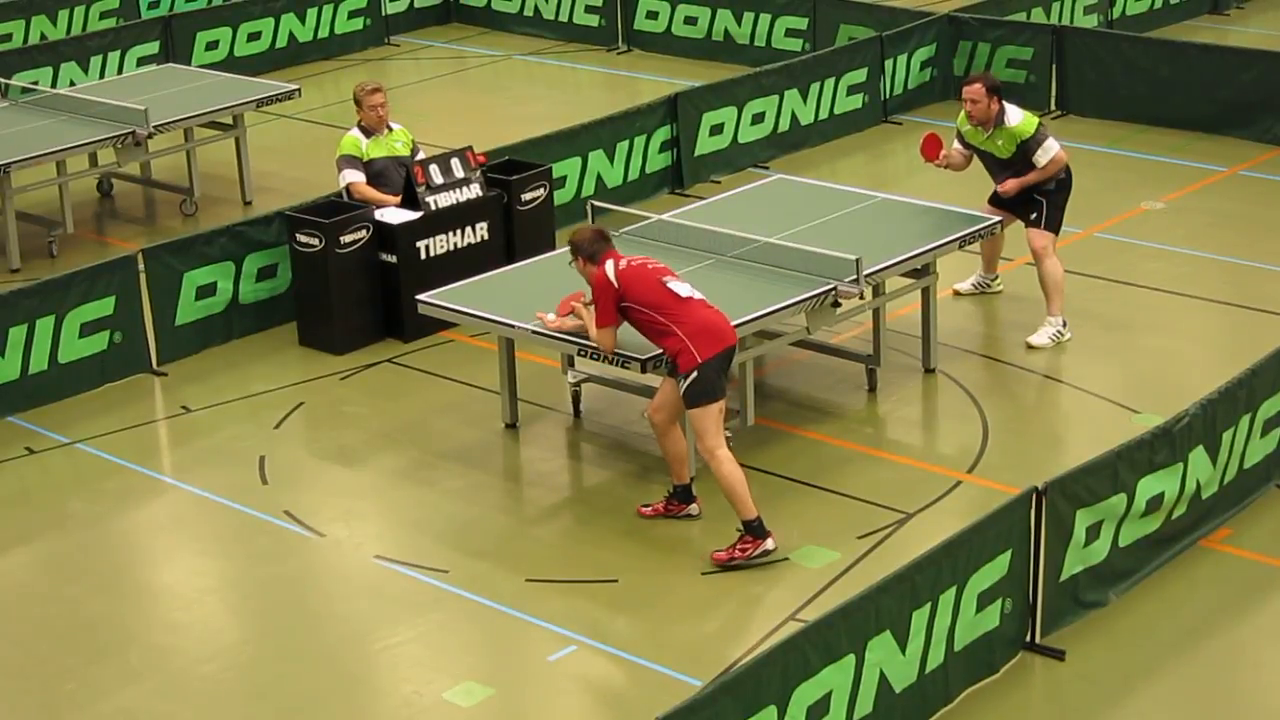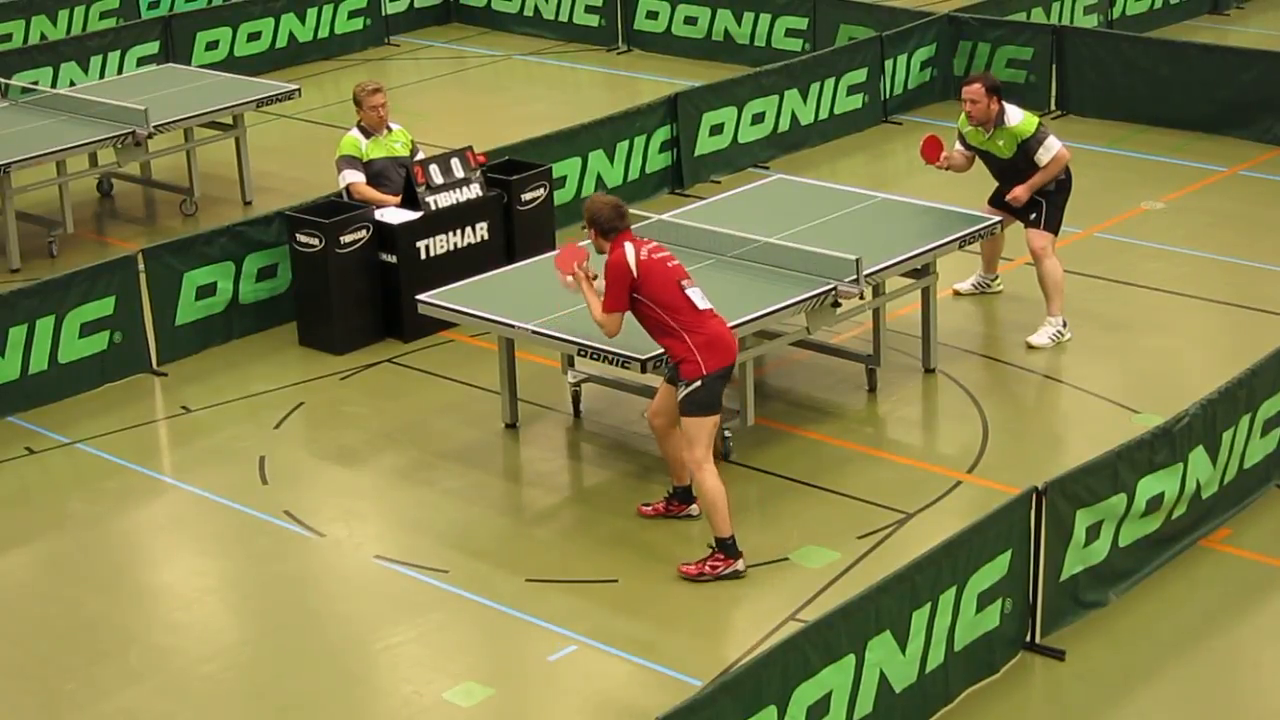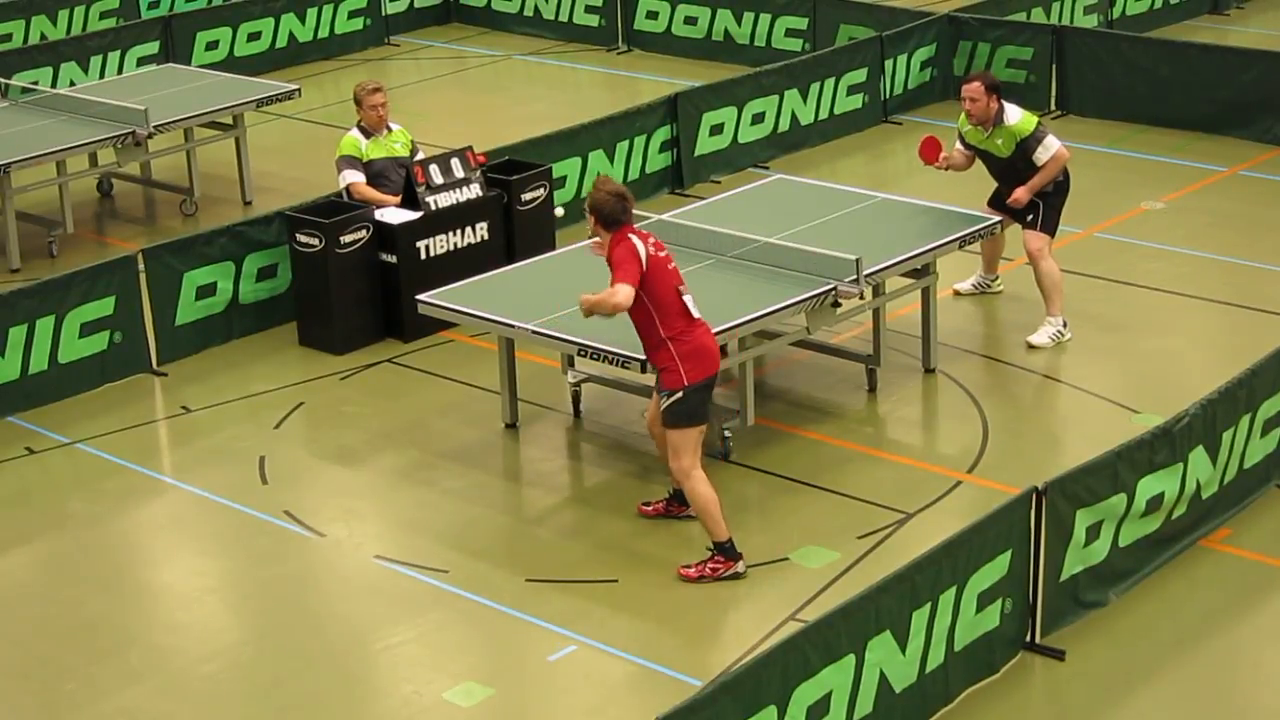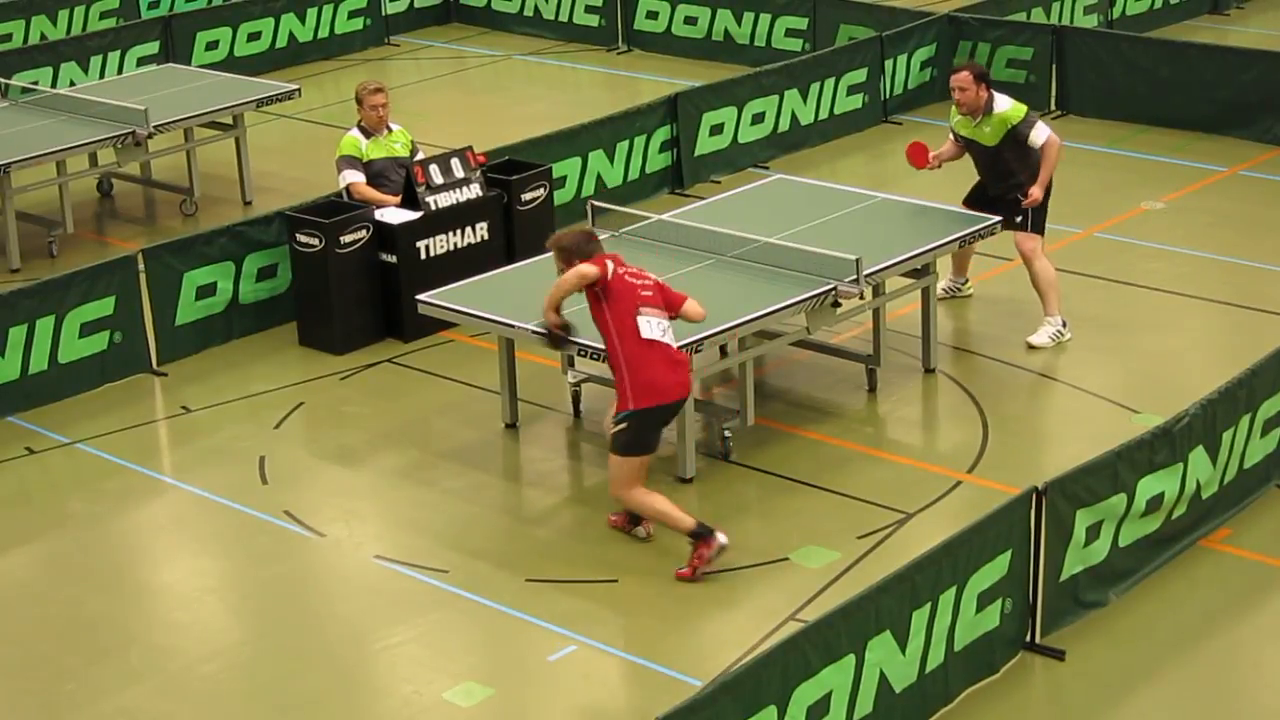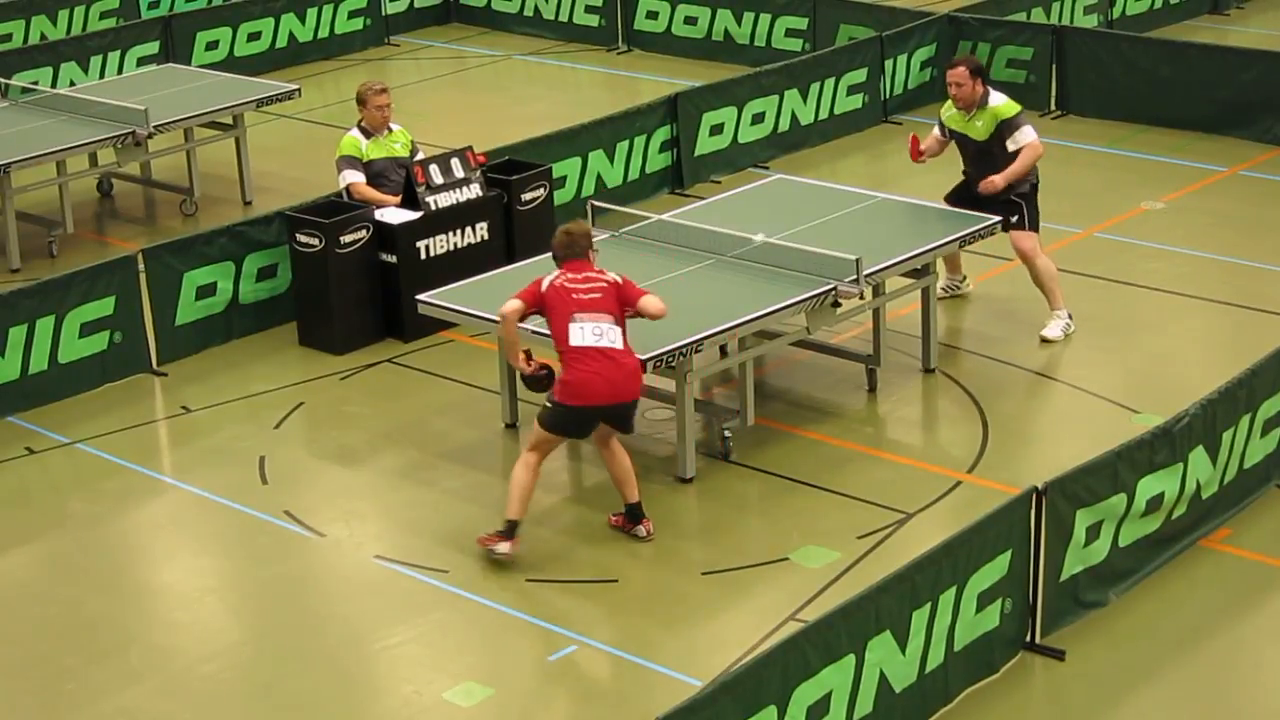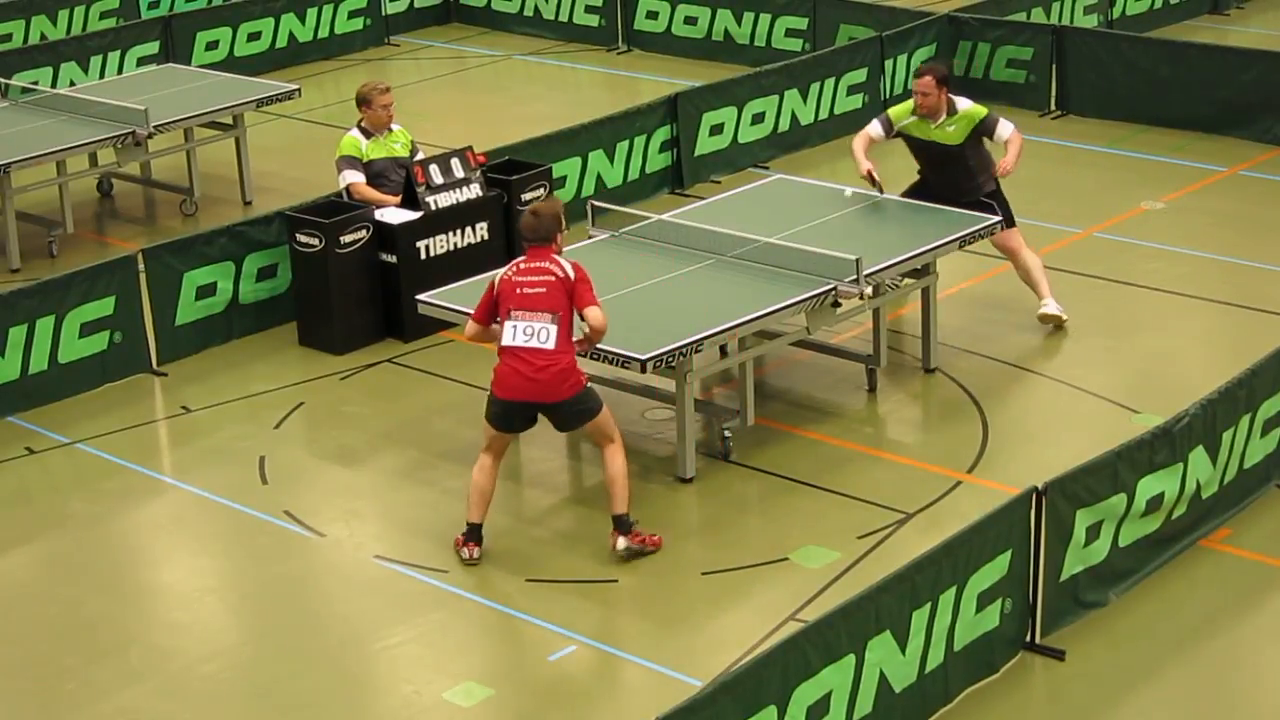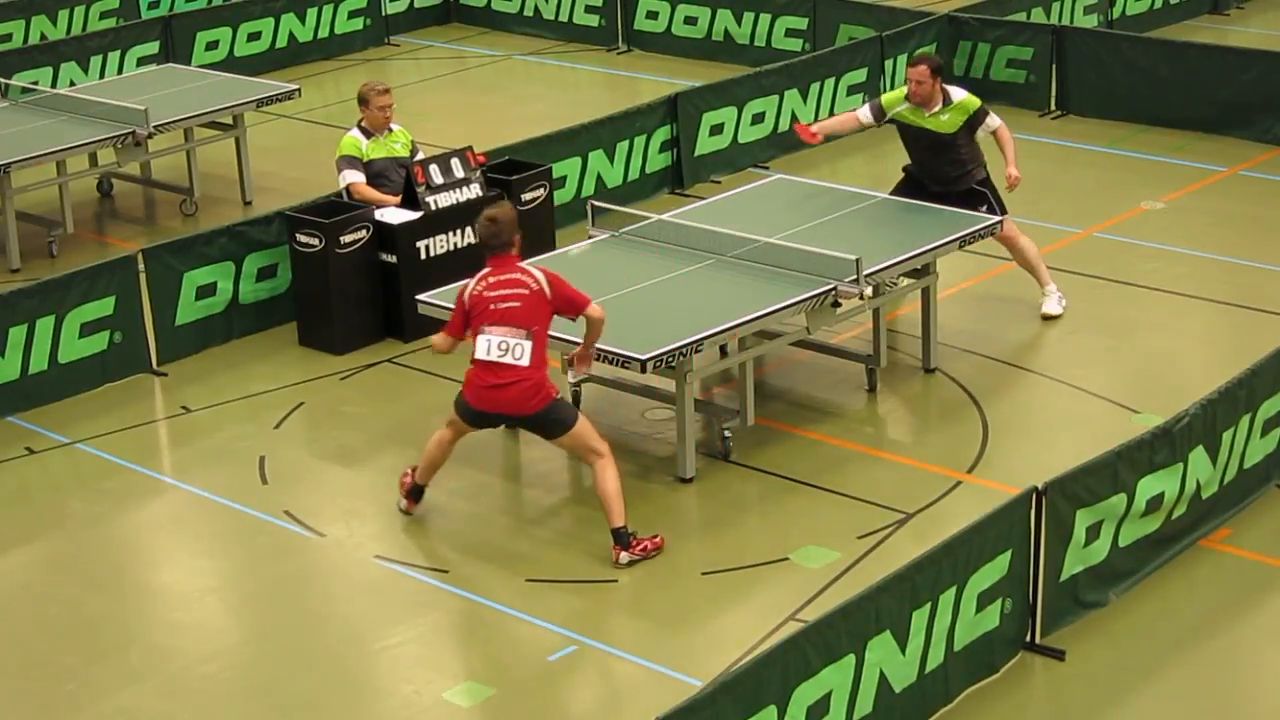
dt=0.3s
person 1, frame 1
left shoulder: (602, 278)
right shoulder: (634, 265)
left elbow: (607, 344)
right elbow: (618, 314)
left wrist: (585, 315)
right wrist: (565, 324)
left hip: (701, 346)
right hip: (715, 332)
left knee: (712, 447)
right knee: (660, 416)
left ankle: (756, 535)
right ankle: (683, 498)
person 1, frame 2
left shoulder: (619, 261)
right shoulder: (642, 246)
left elbow: (610, 327)
left wrist: (586, 287)
right wrist: (592, 277)
left hip: (704, 355)
right hip: (709, 343)
left knee: (696, 458)
right knee: (659, 418)
left ankle: (728, 553)
right ankle: (682, 499)
person 1, frame 3
left shoulder: (626, 250)
right shoulder: (641, 239)
left elbow: (620, 300)
left wrist: (590, 302)
left hip: (685, 364)
right hip: (694, 351)
left knee: (685, 466)
right knee: (656, 424)
left ankle: (727, 556)
right ankle: (681, 501)
person 1, frame 4
left shoulder: (597, 269)
right shoulder: (645, 278)
left elbow: (581, 271)
right elbow: (696, 312)
left wrist: (550, 308)
left hip: (645, 391)
right hip: (677, 383)
left knee: (626, 489)
right knee: (627, 440)
left ankle: (705, 537)
right ankle: (636, 520)
person 1, frame 5
left shoulder: (548, 284)
right shoulder: (614, 281)
left elbow: (508, 312)
right elbow: (657, 310)
left wrist: (514, 357)
right wrist: (631, 310)
left hip: (579, 388)
right hip: (627, 385)
left knee: (532, 453)
right knee: (606, 439)
left ankle: (506, 536)
right ankle: (637, 518)
person 1, frame 6
left shoulder: (503, 276)
right shoulder: (569, 270)
left elbow: (472, 332)
right elbow: (597, 322)
right wrist: (584, 342)
left hip: (510, 385)
right hip: (561, 384)
left knee: (490, 453)
right knee: (611, 442)
left ankle: (472, 539)
right ankle: (624, 532)
person 1, frame 7
left shoulder: (471, 288)
right shoulder: (542, 278)
left elbow: (444, 344)
right elbow: (596, 314)
left wrist: (435, 339)
right wrist: (587, 350)
left hip: (482, 392)
right hip: (532, 395)
left knee: (451, 429)
right knee: (599, 454)
left ankle: (413, 494)
right ankle: (624, 542)
person 2, frame 1
left shoulder: (1020, 126)
right shoulder: (966, 122)
left elbow: (1059, 159)
right elbow: (962, 158)
left wrist: (1020, 183)
right wrist: (947, 159)
left hip: (1048, 184)
right hip: (1012, 184)
left knee: (1040, 247)
left ankle: (1056, 323)
right ankle: (988, 278)
person 2, frame 2
left shoulder: (1020, 126)
right shoulder: (967, 124)
left elbow: (1061, 156)
right elbow: (965, 159)
left wrist: (1028, 188)
right wrist: (949, 160)
left hip: (1048, 184)
right hip: (1014, 183)
left knee: (1039, 247)
left ankle: (1057, 323)
right ankle: (988, 278)
person 2, frame 3
left shoulder: (1019, 125)
right shoulder: (967, 123)
left elbow: (1060, 156)
right elbow: (965, 158)
left wrist: (1029, 190)
right wrist: (949, 160)
left hip: (1046, 186)
right hip: (1012, 184)
left knee: (1036, 248)
left ankle: (1056, 323)
right ankle: (989, 278)
person 2, frame 4
left shoulder: (1009, 113)
right shoulder: (958, 114)
left elbow: (1052, 142)
right elbow: (957, 144)
left wrist: (1040, 185)
right wrist: (939, 156)
left hip: (1026, 188)
right hip: (991, 185)
left knee: (1029, 250)
left ankle: (1055, 323)
right ankle: (958, 282)
person 2, frame 5
left shoulder: (1001, 110)
right shoulder: (950, 110)
left elbow: (1034, 149)
right elbow: (939, 140)
left wrist: (1004, 178)
right wrist: (925, 149)
left hip: (1016, 187)
right hip: (977, 182)
left knee: (1027, 249)
left ankle: (1061, 315)
right ankle: (956, 280)
person 2, frame 6
left shoulder: (970, 113)
right shoulder: (902, 115)
left elbow: (1013, 134)
right elbow: (863, 137)
left wrist: (1010, 158)
right wrist: (862, 160)
left hip: (979, 190)
right hip: (934, 187)
left knee: (1012, 246)
left ankle: (1048, 302)
person 2, frame 7
left shoulder: (963, 103)
right shoulder: (895, 102)
left elbow: (998, 128)
right elbow: (855, 118)
left wrist: (1011, 165)
right wrist: (818, 129)
left hip: (968, 180)
right hip: (923, 179)
left knee: (1009, 234)
left ankle: (1050, 291)
